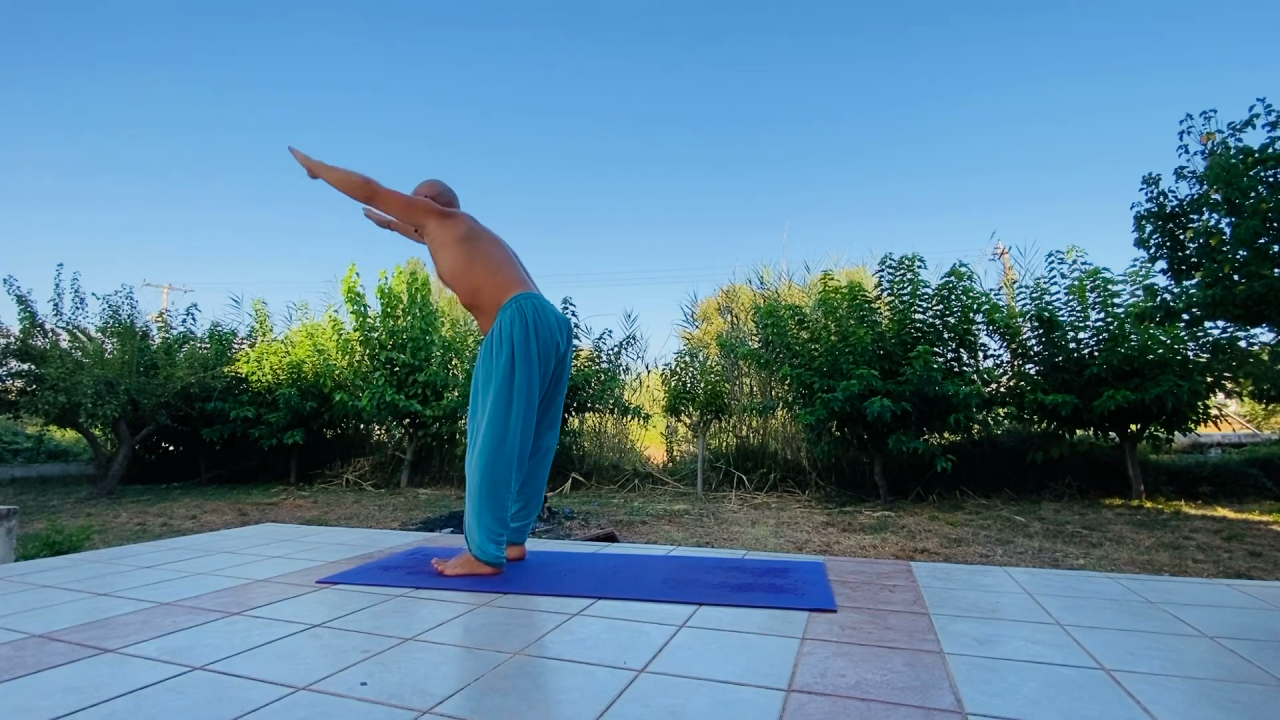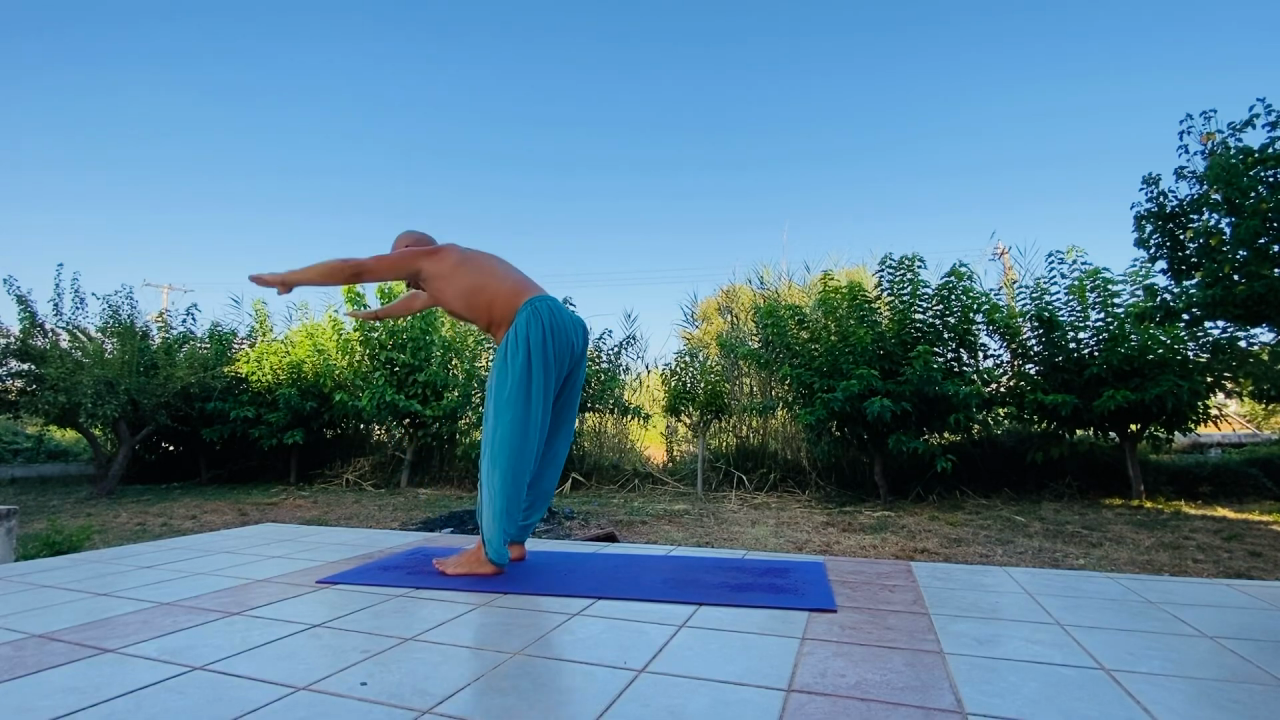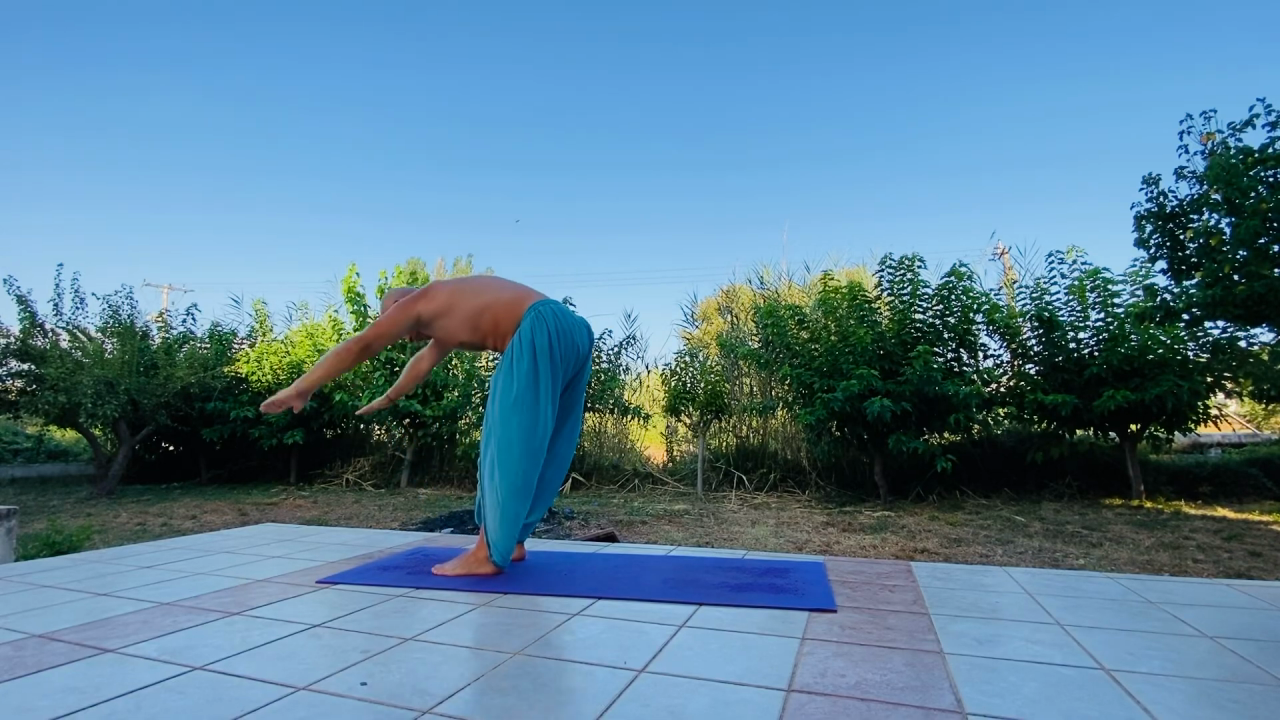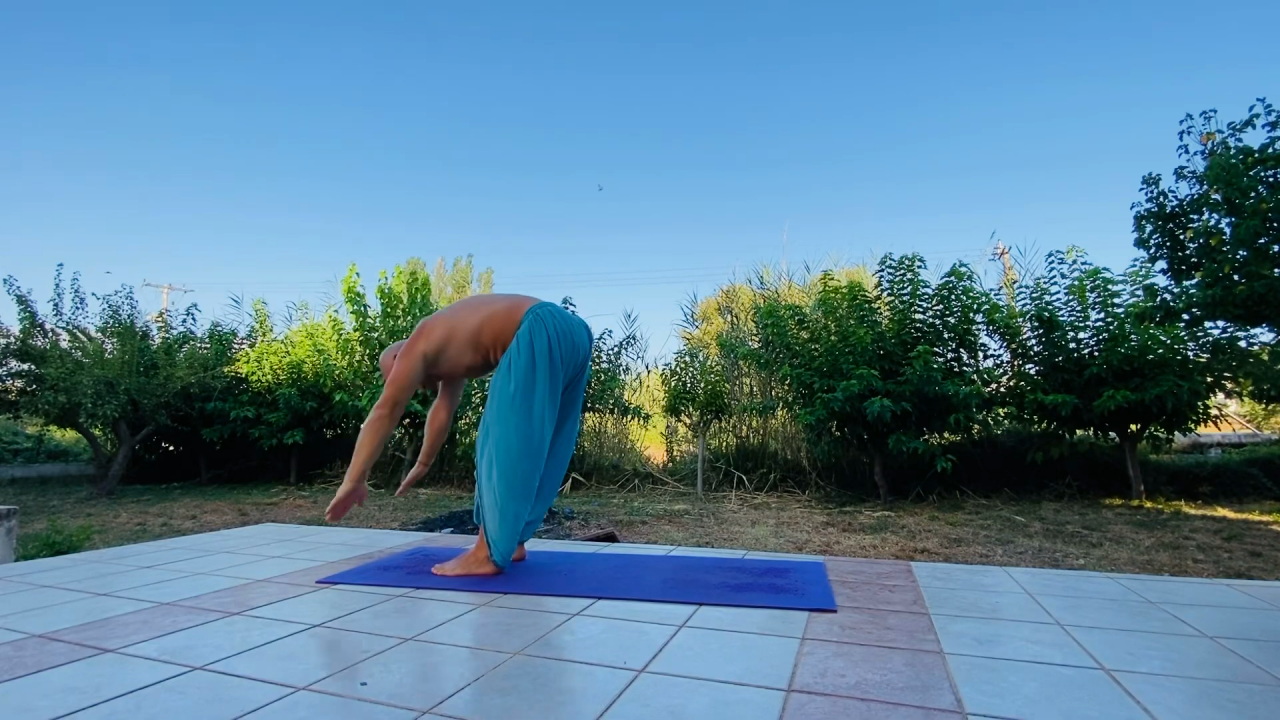
dt=0.2s
person 1, frame 1
left shoulder: (442, 217)
right shoulder: (467, 230)
left elbow: (368, 190)
left wrist: (317, 168)
right wrist: (388, 222)
left hip: (517, 328)
right hip: (551, 326)
left knee: (495, 443)
right knee: (528, 442)
left ankle: (484, 553)
right ankle: (511, 539)
person 1, frame 2
left shoulder: (427, 256)
right shoulder: (456, 269)
left elbow: (351, 269)
right elbow: (420, 299)
left wrist: (288, 279)
right wrist: (378, 313)
left hip: (534, 332)
right hip: (567, 328)
left knee: (507, 442)
right knee: (538, 443)
left ankle: (489, 553)
right ankle: (512, 539)
person 1, frame 3
left shoulder: (419, 303)
right shoulder: (449, 312)
left elbow: (358, 346)
right elbow: (423, 363)
left wrist: (300, 389)
right wrist: (387, 398)
left hip: (540, 332)
right hip: (572, 330)
left knee: (511, 442)
right knee: (540, 446)
left ankle: (489, 553)
right ankle: (511, 541)
person 1, frame 4
left shoulder: (419, 346)
right shoulder: (448, 351)
left elbow: (384, 412)
right elbow: (442, 411)
left wrist: (352, 482)
right wrist: (422, 463)
left hip: (541, 334)
right hip: (572, 331)
left knee: (505, 445)
right knee: (537, 446)
left ankle: (488, 554)
right ankle: (511, 542)
